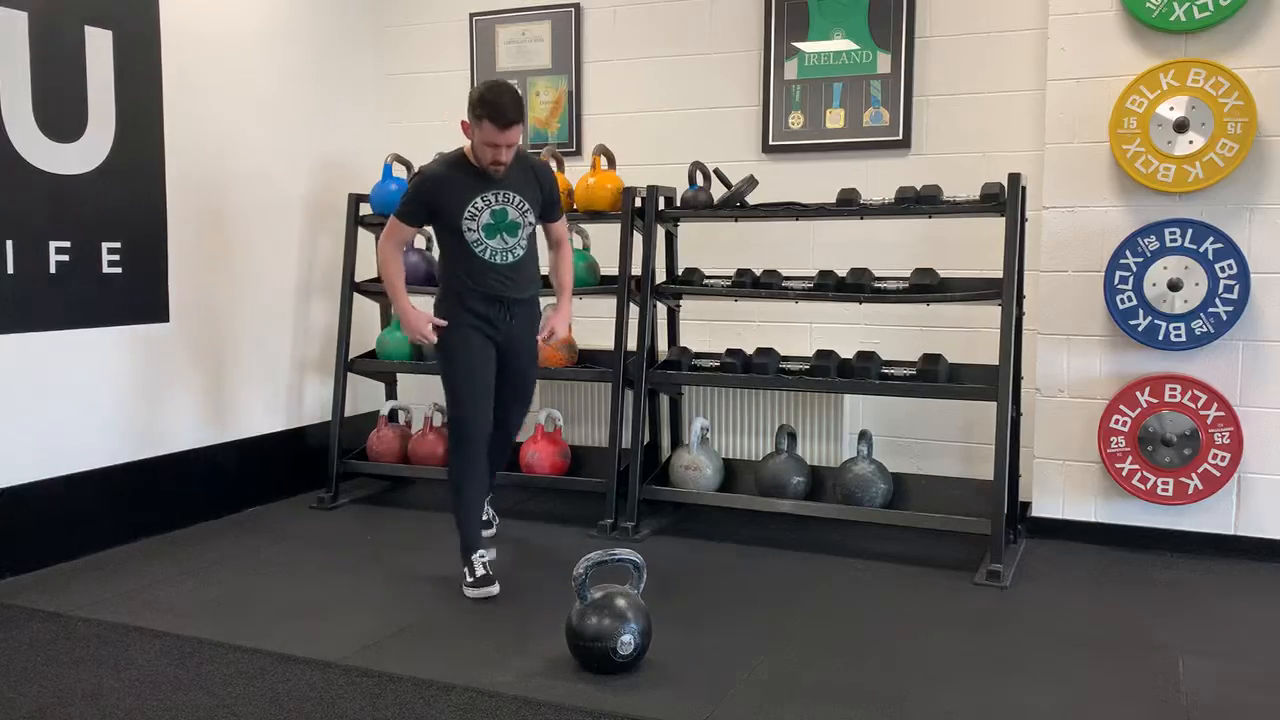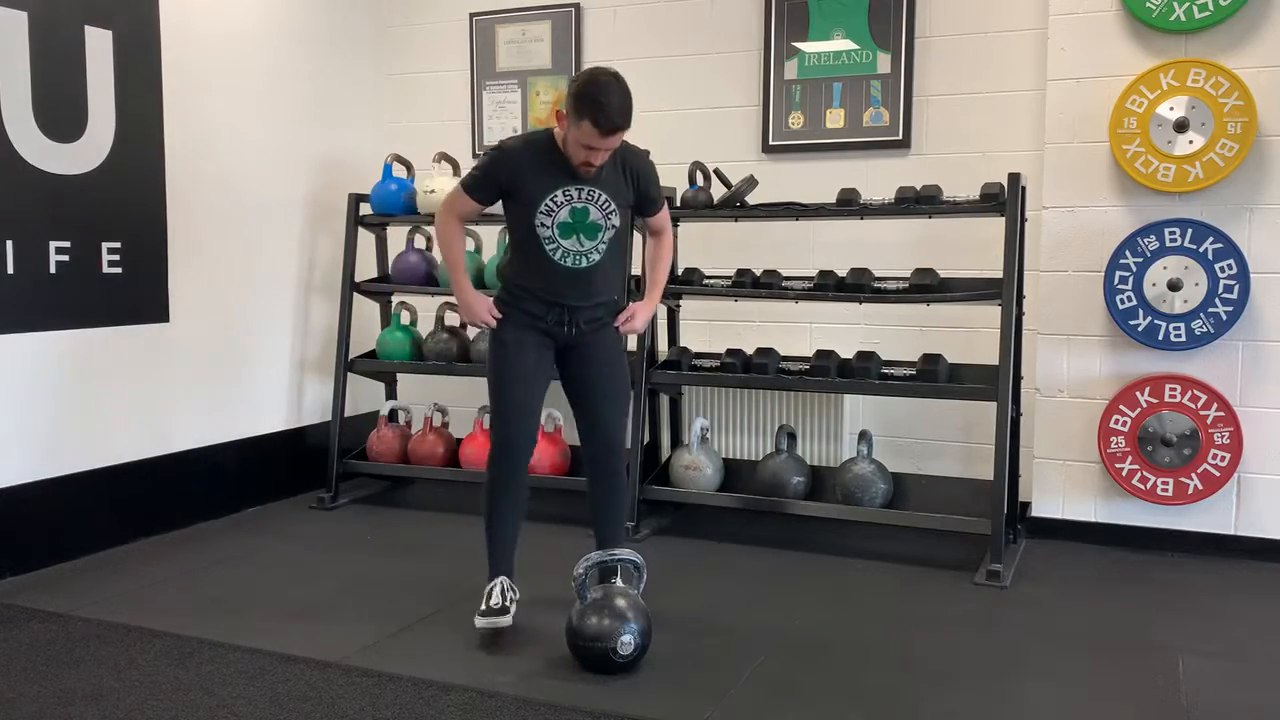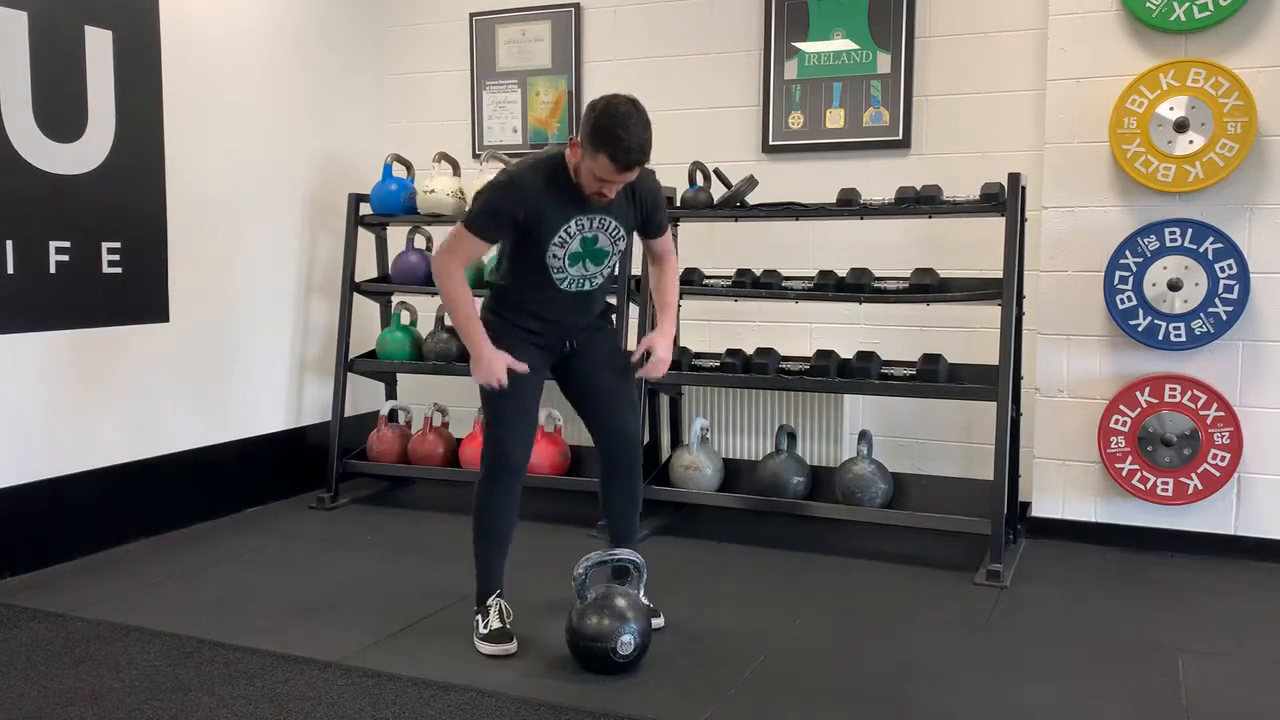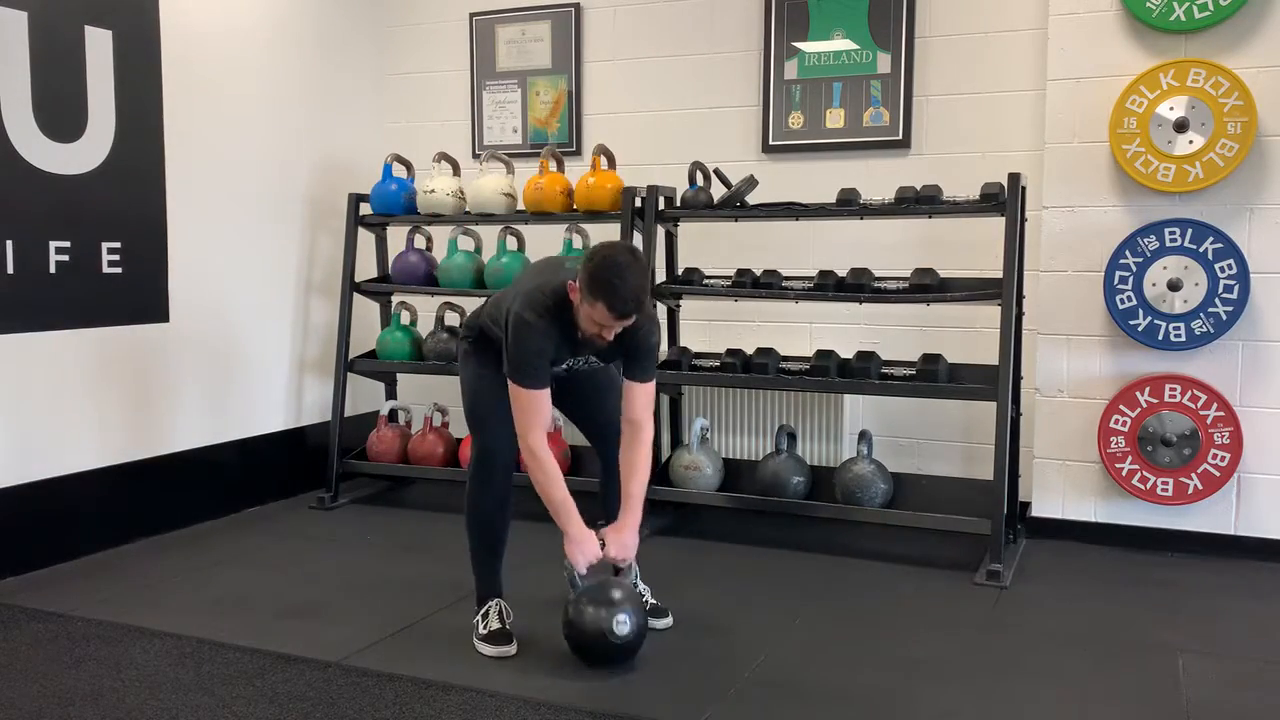
dt=0.7s
person 1, frame 1
left shoulder: (537, 174)
right shoulder: (436, 179)
left elbow: (560, 241)
right elbow: (390, 243)
left wrist: (563, 305)
right wrist: (404, 309)
left hip: (522, 317)
right hip: (463, 321)
left knee: (506, 426)
right knee: (471, 429)
left ankle: (478, 498)
right ankle: (473, 553)
person 1, frame 2
left shoulder: (634, 167)
right shoulder: (513, 158)
left elbow: (660, 231)
right elbow: (450, 215)
left wrist: (649, 300)
right wrist: (464, 293)
left hip: (598, 324)
right hip: (522, 321)
left knee: (608, 450)
right knee: (512, 444)
left ankle: (611, 576)
right ankle: (501, 579)
person 1, frame 3
left shoulder: (645, 191)
right shoulder: (523, 185)
left elbow: (663, 256)
right elbow: (448, 259)
left wrist: (666, 326)
right wrist: (480, 348)
left hip: (590, 329)
right hip: (517, 331)
left knee: (624, 446)
right knee: (507, 457)
left ankle: (626, 582)
right ankle: (489, 599)
person 1, frame 4
left shoulder: (640, 323)
right shoulder: (533, 315)
left elbow: (638, 427)
right elbow: (533, 442)
left wrist: (629, 522)
right wrist: (574, 531)
left hip: (575, 362)
right hip: (493, 350)
left knee: (618, 444)
right knee: (495, 457)
right ankle: (489, 603)
